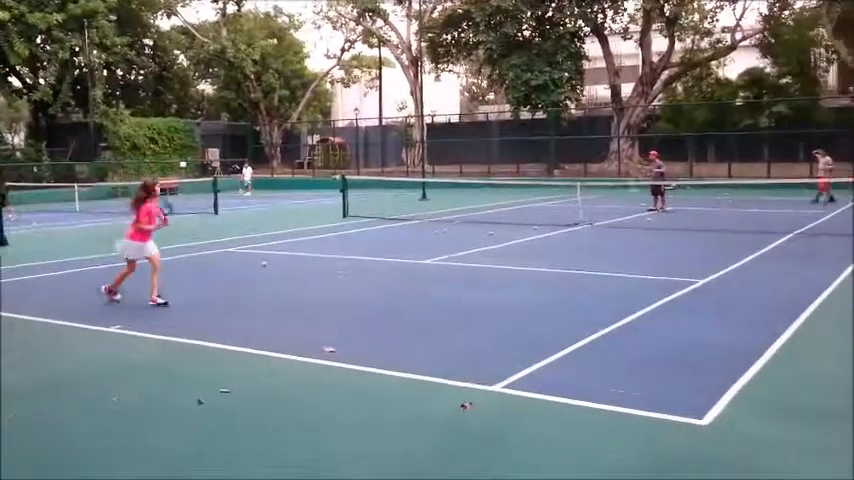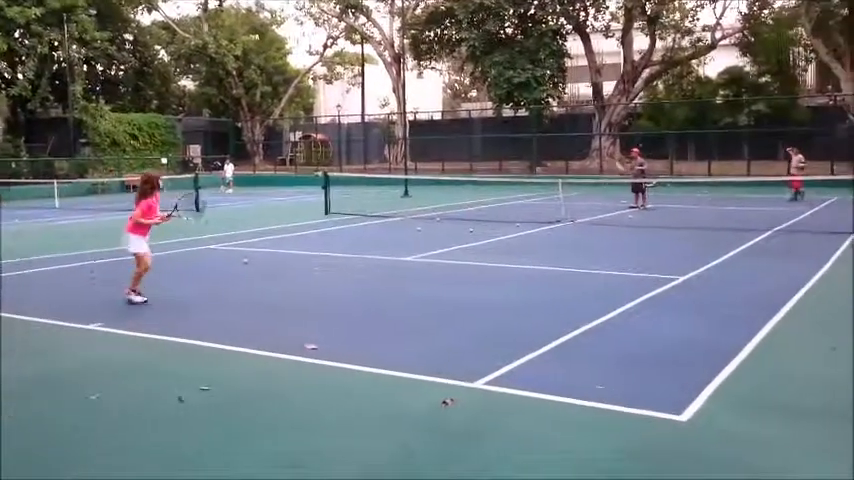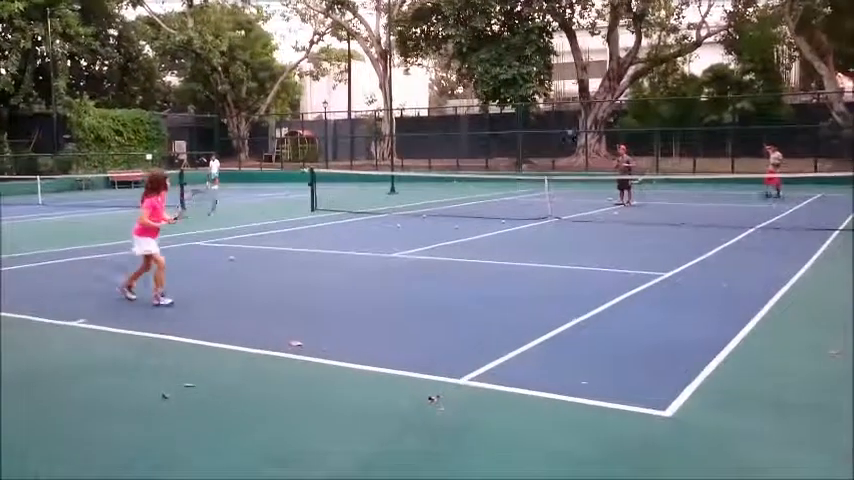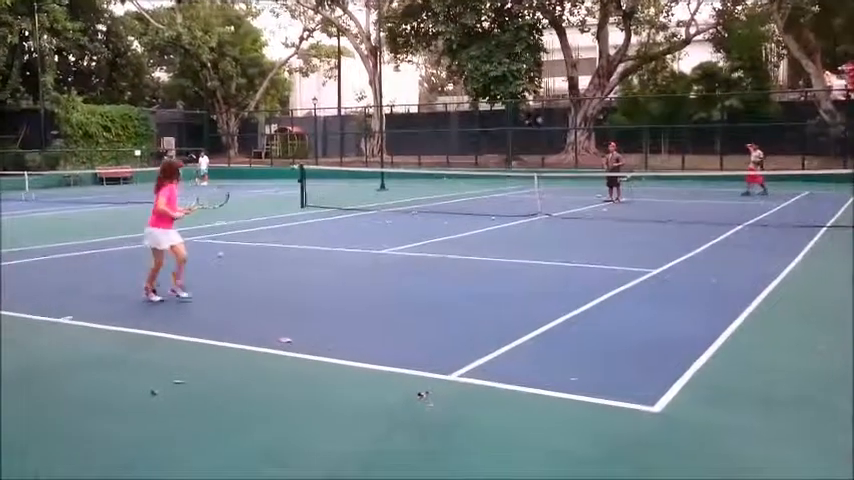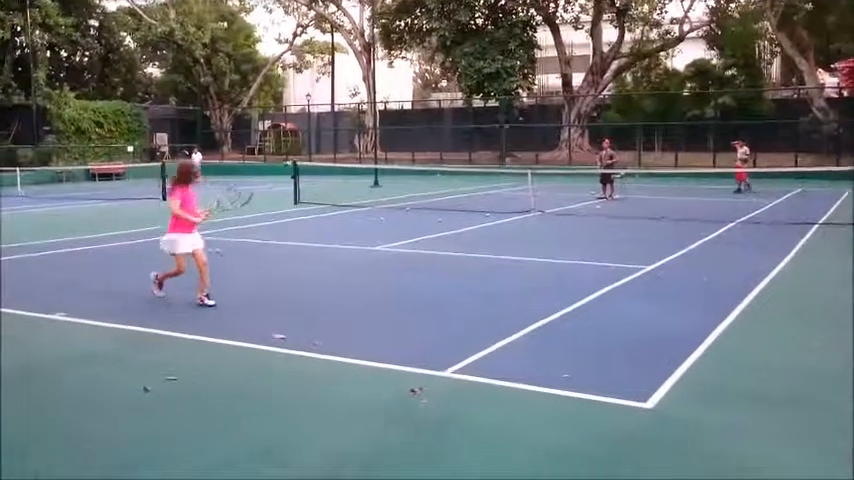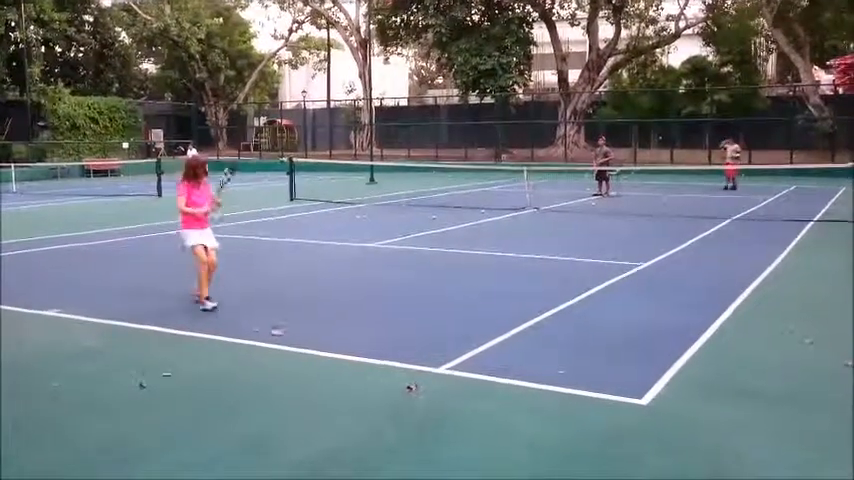
dt=0.2s
person 1, frame 1
left shoulder: (153, 202)
right shoulder: (146, 206)
left elbow: (160, 215)
right elbow: (142, 227)
left wrist: (163, 218)
right wrist: (156, 226)
left hip: (146, 241)
right hip: (135, 241)
left knee: (156, 264)
right knee: (130, 269)
left ankle: (154, 296)
right ankle: (110, 289)
person 1, frame 2
left shoulder: (155, 196)
right shoulder: (146, 200)
left elbow: (155, 213)
right elbow: (135, 219)
left wrist: (162, 216)
right wrist: (152, 222)
left hip: (143, 234)
right hip: (135, 234)
left knee: (141, 264)
right knee: (146, 264)
left ankle: (134, 291)
right ankle: (131, 291)
person 1, frame 3
left shoulder: (161, 196)
right shoulder: (150, 199)
right elbow: (143, 221)
left wrist: (168, 219)
right wrist: (158, 225)
left hip: (151, 237)
right hip: (143, 237)
left knee: (147, 266)
right knee: (161, 263)
left ankle: (127, 286)
right ankle: (158, 295)
person 1, frame 4
left shoulder: (171, 186)
right shoulder: (166, 187)
right elbow: (160, 207)
left wrist: (182, 210)
right wrist: (175, 215)
left hip: (168, 229)
right hip: (157, 229)
left knee: (182, 256)
right knee: (159, 263)
left ankle: (177, 286)
right ankle: (149, 290)
person 1, frame 5
left shoulder: (189, 189)
right shoulder: (178, 190)
right elbow: (175, 210)
left wrist: (200, 213)
right wrist: (193, 219)
left hip: (191, 233)
right hip: (178, 234)
left knee: (203, 262)
right knee: (180, 269)
left ankle: (203, 295)
right ankle: (158, 278)
person 1, frame 6
left shoulder: (205, 183)
right shoulder: (185, 185)
left elbow: (212, 202)
right elbow: (181, 207)
left wrist: (215, 201)
right wrist: (199, 211)
left hip: (205, 229)
right hip: (190, 230)
left knee: (212, 262)
right knee: (203, 260)
left ankle: (202, 294)
right ankle: (204, 297)
